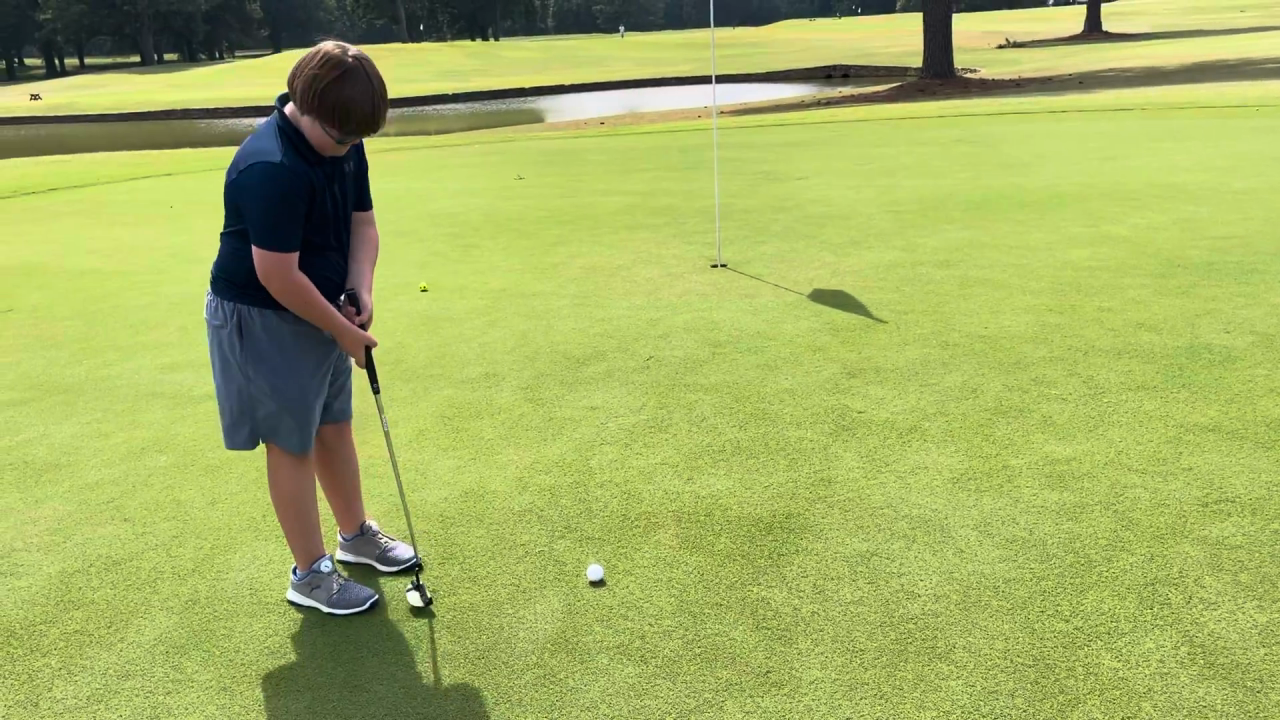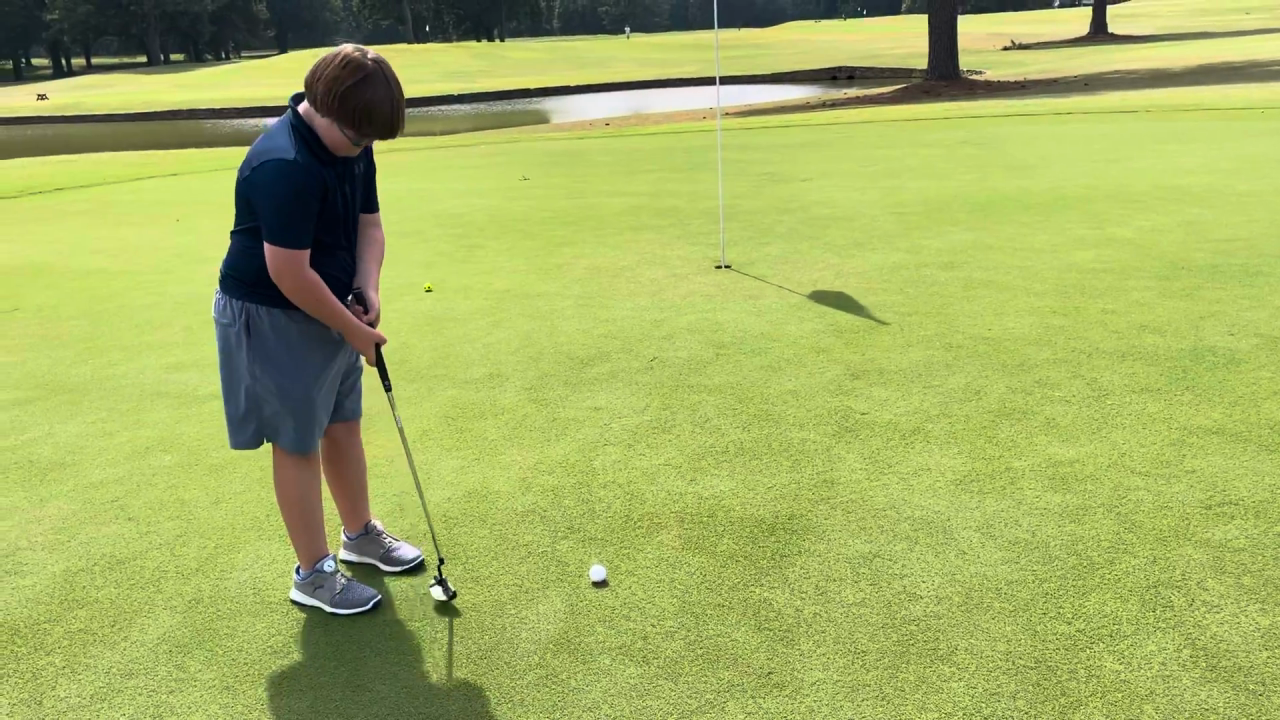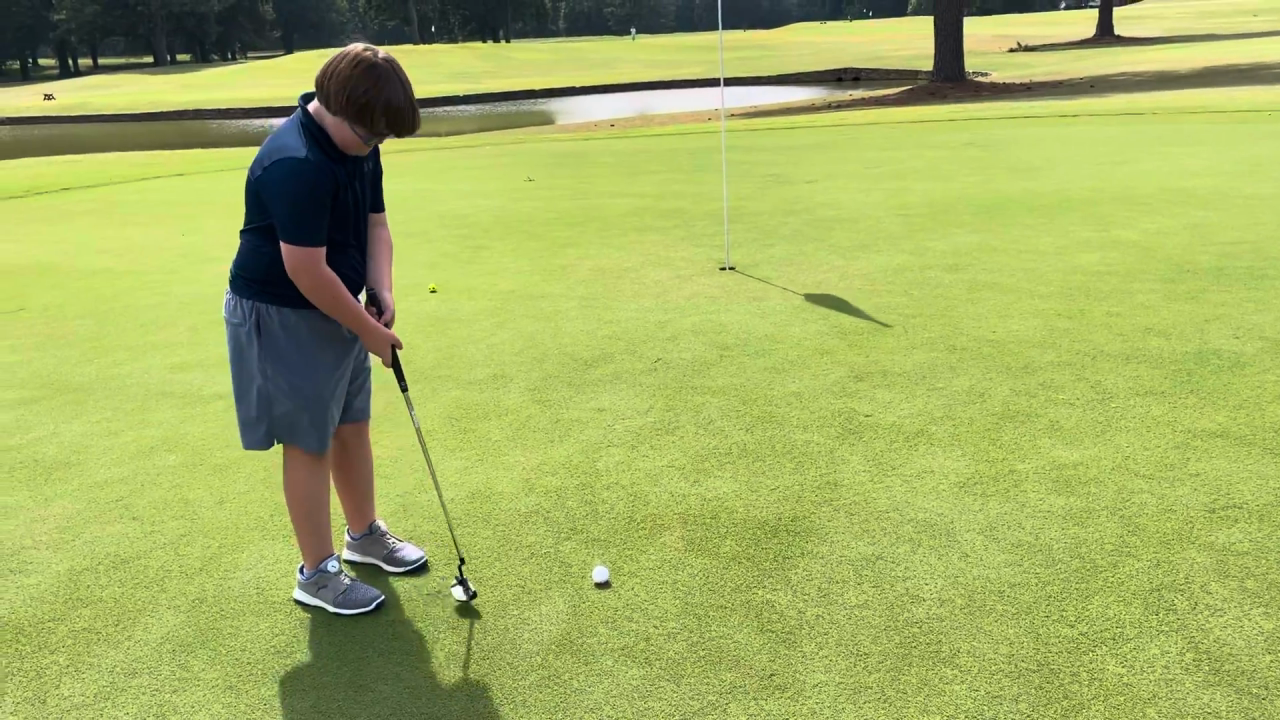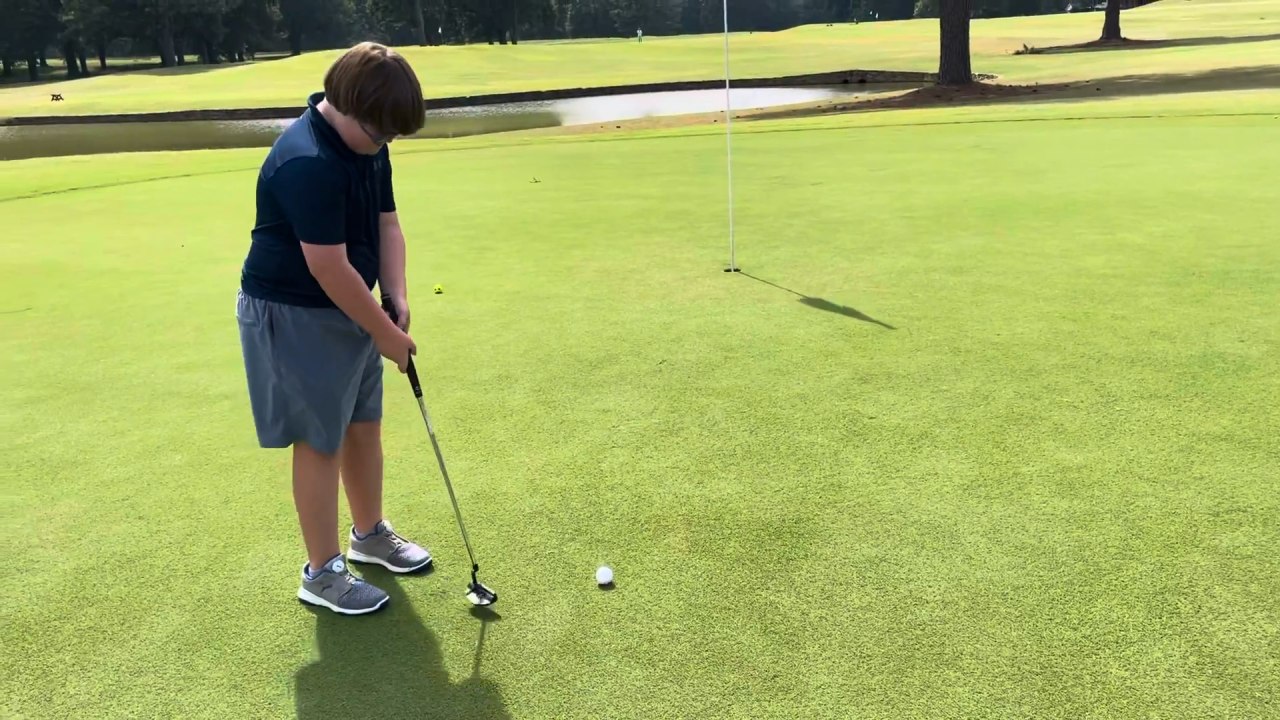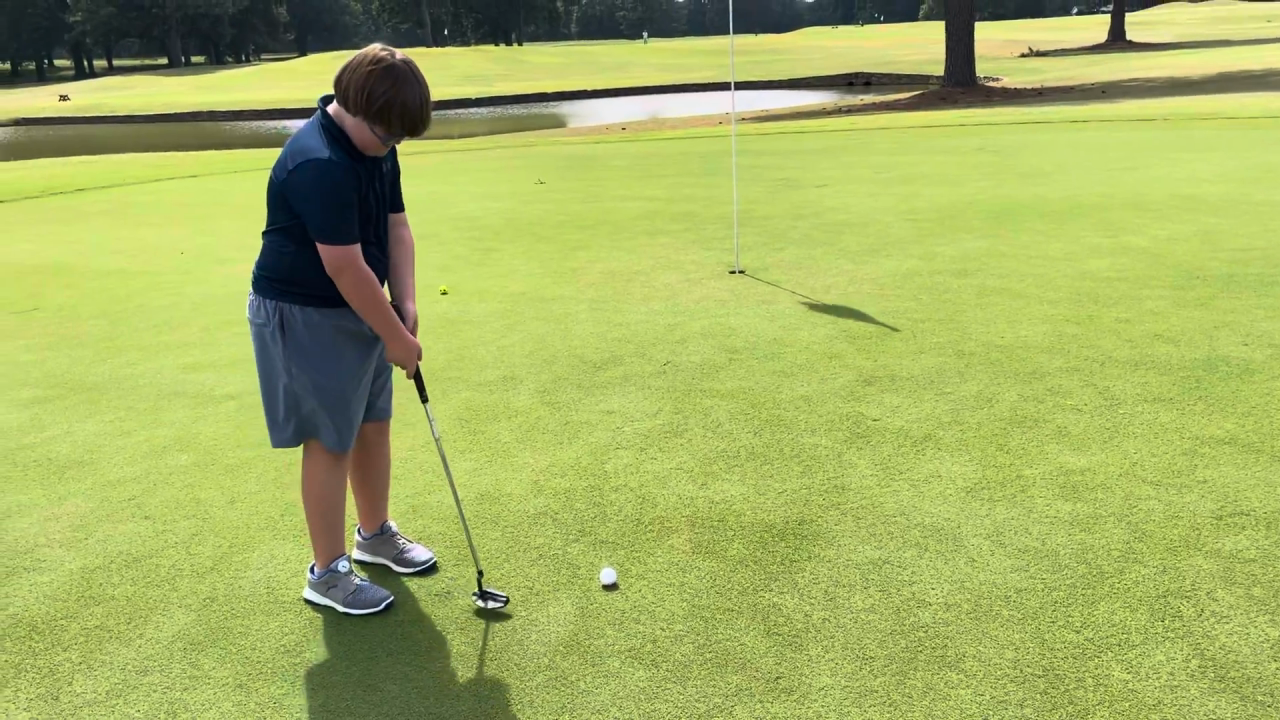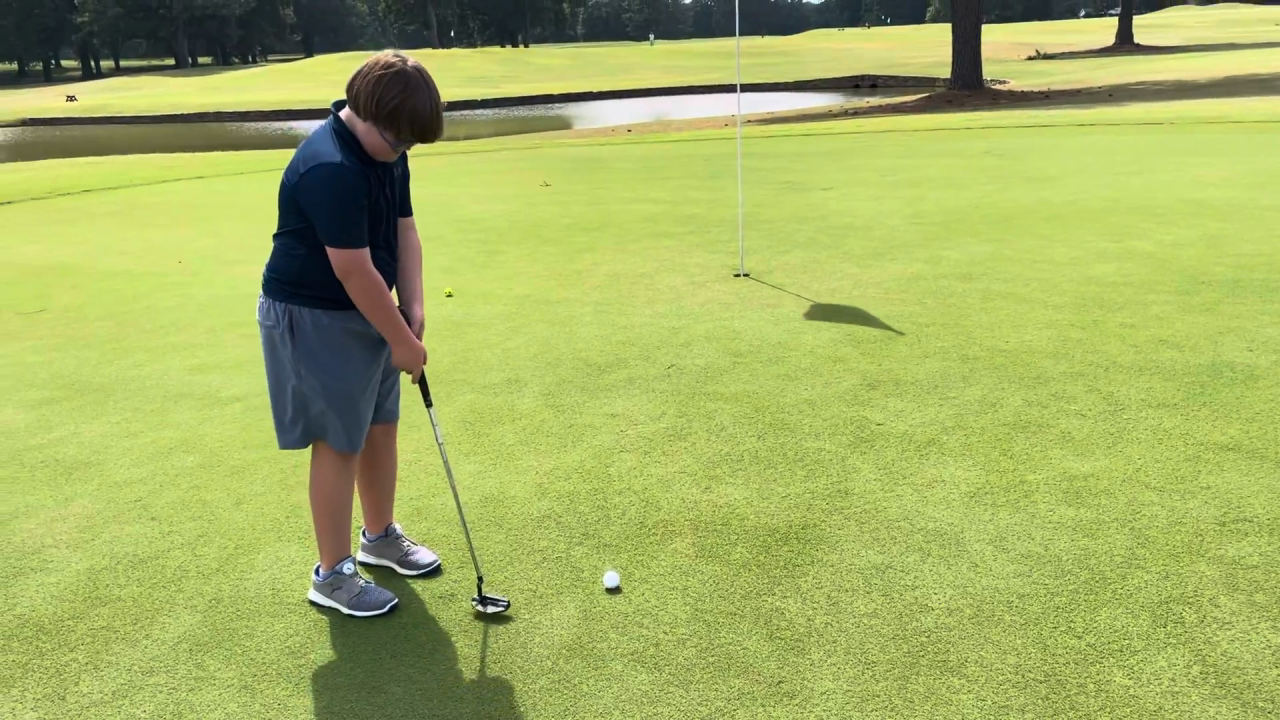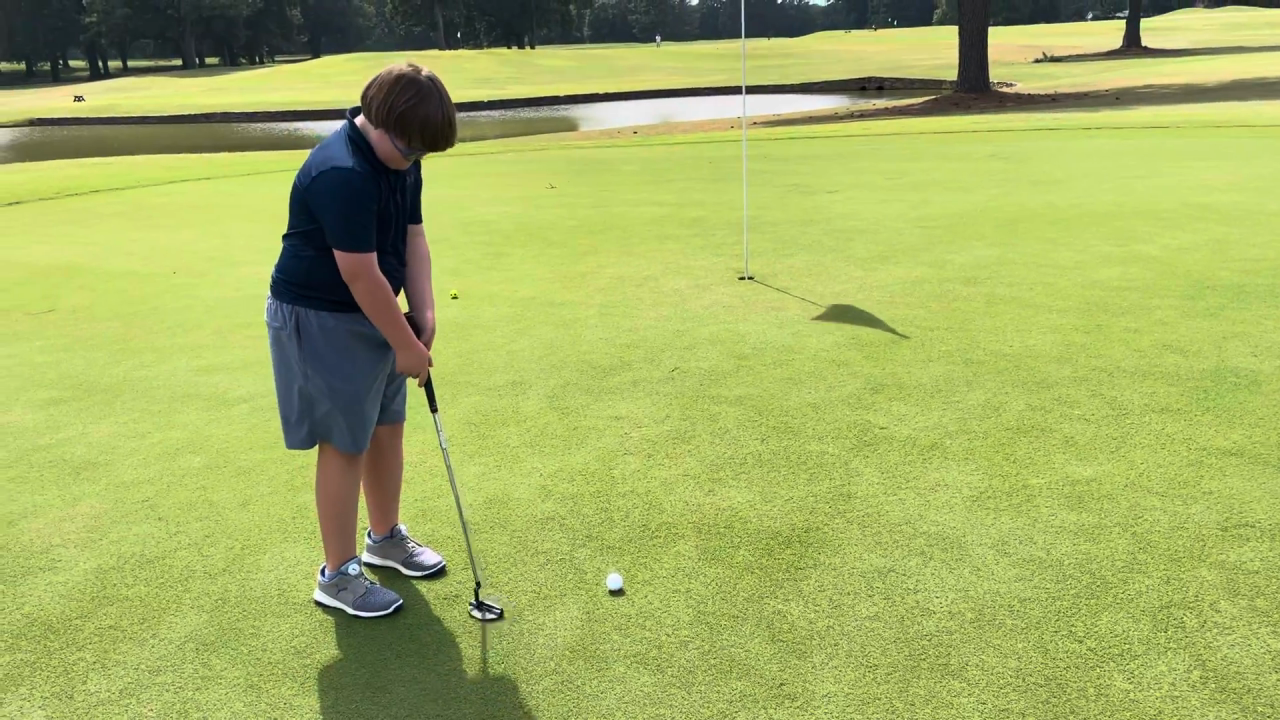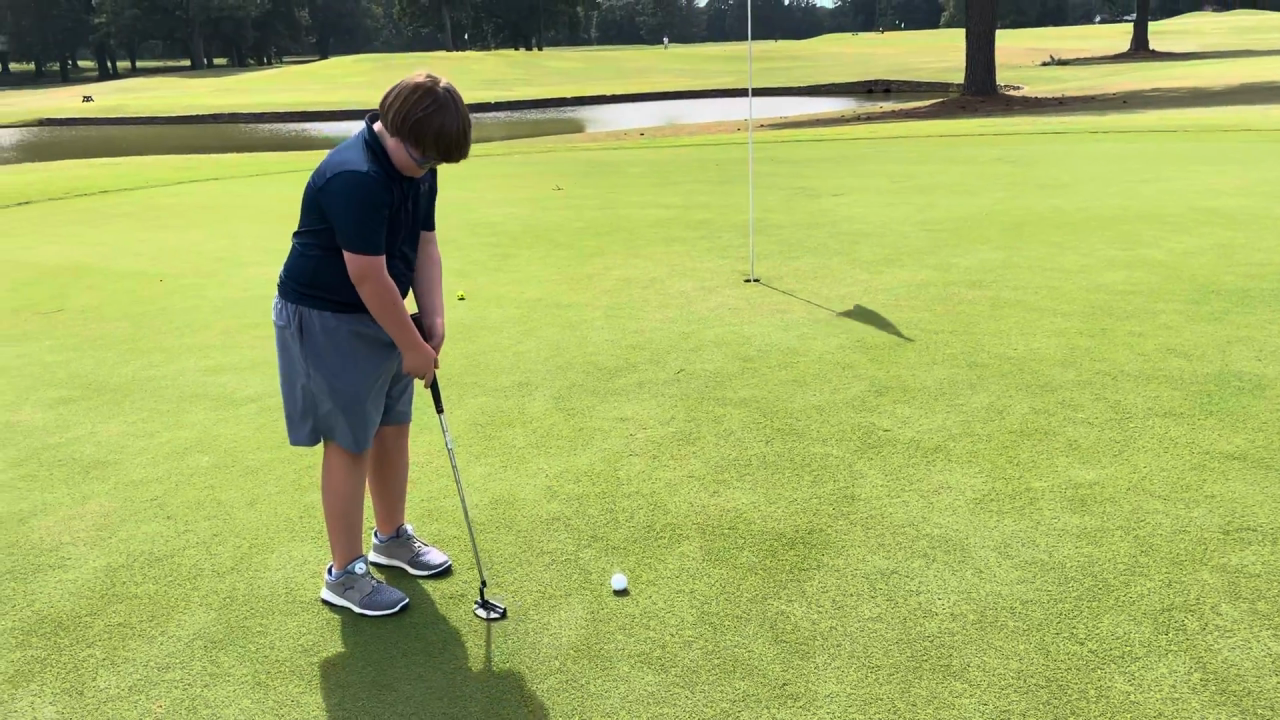
dt=0.1s
person 1, frame 1
left shoulder: (343, 146)
right shoulder: (270, 170)
left elbow: (361, 222)
right elbow: (278, 275)
left wrist: (361, 292)
right wrist: (341, 328)
left hip: (322, 311)
right hip: (261, 319)
left knee: (335, 427)
right knee: (292, 442)
left ankle: (356, 534)
right ankle: (309, 573)
person 1, frame 2
left shoulder: (352, 148)
right shoulder: (283, 168)
left elbow: (368, 225)
right elbow: (289, 273)
left wrist: (369, 295)
right wrist: (351, 328)
left hip: (325, 309)
right hip: (269, 317)
left knee: (343, 425)
right knee: (297, 442)
left ankle: (360, 533)
right ankle: (312, 572)
person 1, frame 3
left shoulder: (359, 147)
right shoulder: (295, 166)
left elbow: (375, 225)
right elbow: (305, 269)
left wrist: (382, 294)
right wrist: (366, 328)
left hip: (336, 309)
right hip: (279, 316)
left knee: (352, 425)
right knee: (309, 442)
left ankle: (364, 533)
right ankle: (316, 572)
person 1, frame 4
left shoulder: (367, 146)
right shoulder: (306, 165)
left elbow: (386, 225)
right elbow: (330, 268)
left wrist: (397, 300)
right wrist: (385, 332)
left hip: (347, 308)
right hip: (291, 315)
left knee: (363, 425)
right knee: (320, 440)
left ankle: (369, 533)
right ankle: (322, 572)
person 1, frame 5
left shoulder: (376, 147)
right shoulder: (318, 166)
left elbow: (395, 226)
right elbow: (346, 267)
left wrist: (406, 302)
right wrist: (396, 335)
left hip: (357, 309)
right hip: (302, 316)
left knee: (373, 425)
right knee: (331, 440)
left ankle: (375, 533)
right ankle: (327, 572)
person 1, frame 6
left shoulder: (388, 153)
right shoulder: (330, 170)
left elbow: (403, 231)
right elbow: (354, 271)
left wrist: (413, 307)
right wrist: (401, 339)
left hip: (367, 311)
right hip: (312, 318)
left knee: (380, 426)
right knee: (338, 441)
left ankle: (380, 536)
right ankle: (332, 574)
person 1, frame 7
left shoulder: (400, 160)
right shoulder: (340, 175)
left elbow: (412, 239)
right elbow: (362, 275)
left wrist: (424, 313)
right wrist: (406, 344)
left hip: (373, 314)
right hip: (319, 319)
left knee: (386, 427)
right knee: (345, 443)
left ankle: (385, 537)
right ankle: (337, 574)
person 1, frame 8
left shoulder: (418, 168)
right shoulder: (354, 179)
left elbow: (424, 245)
right elbow: (368, 277)
left wrist: (433, 320)
right wrist: (411, 346)
left hip: (380, 315)
right hip: (325, 320)
left knee: (393, 427)
right knee: (349, 442)
left ankle: (391, 536)
right ankle: (344, 573)
